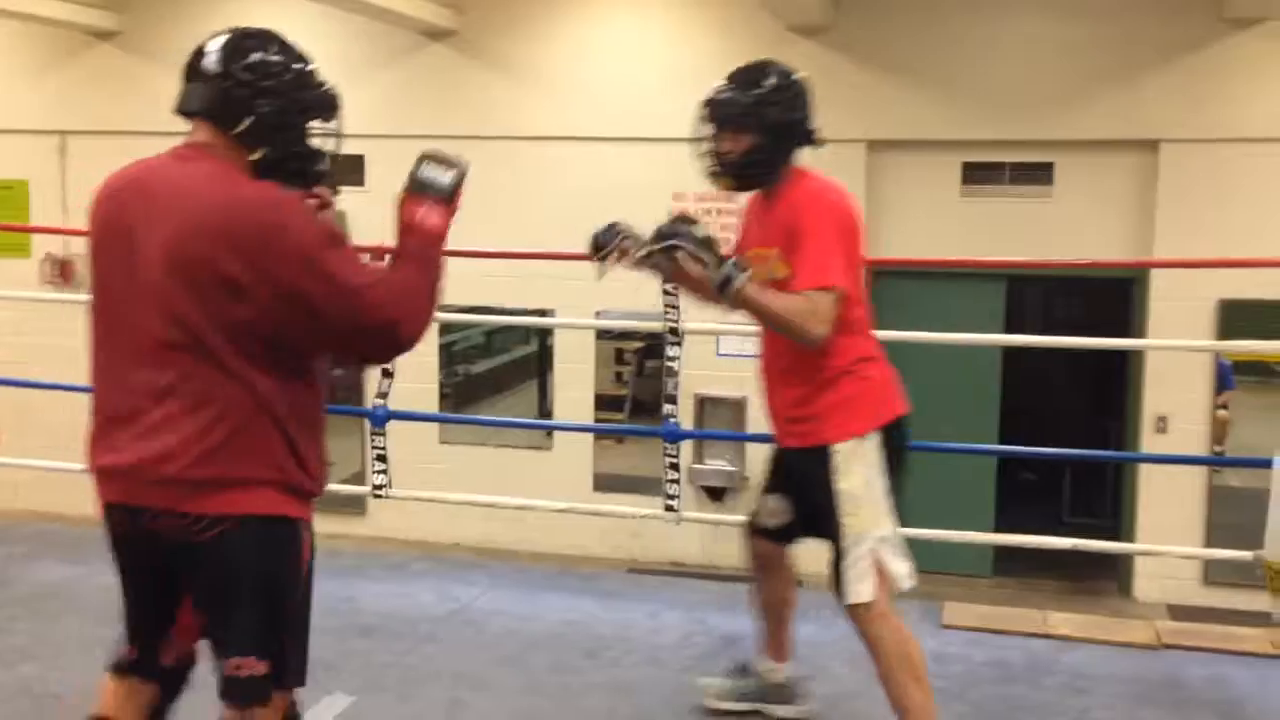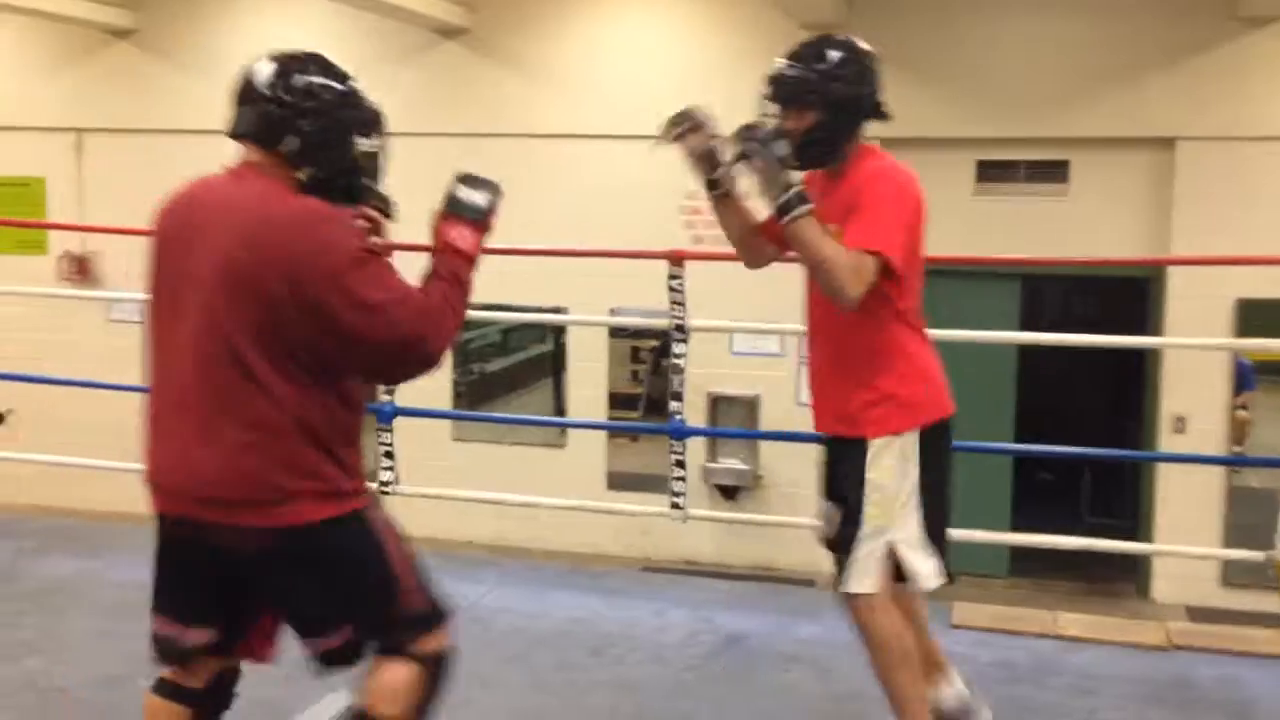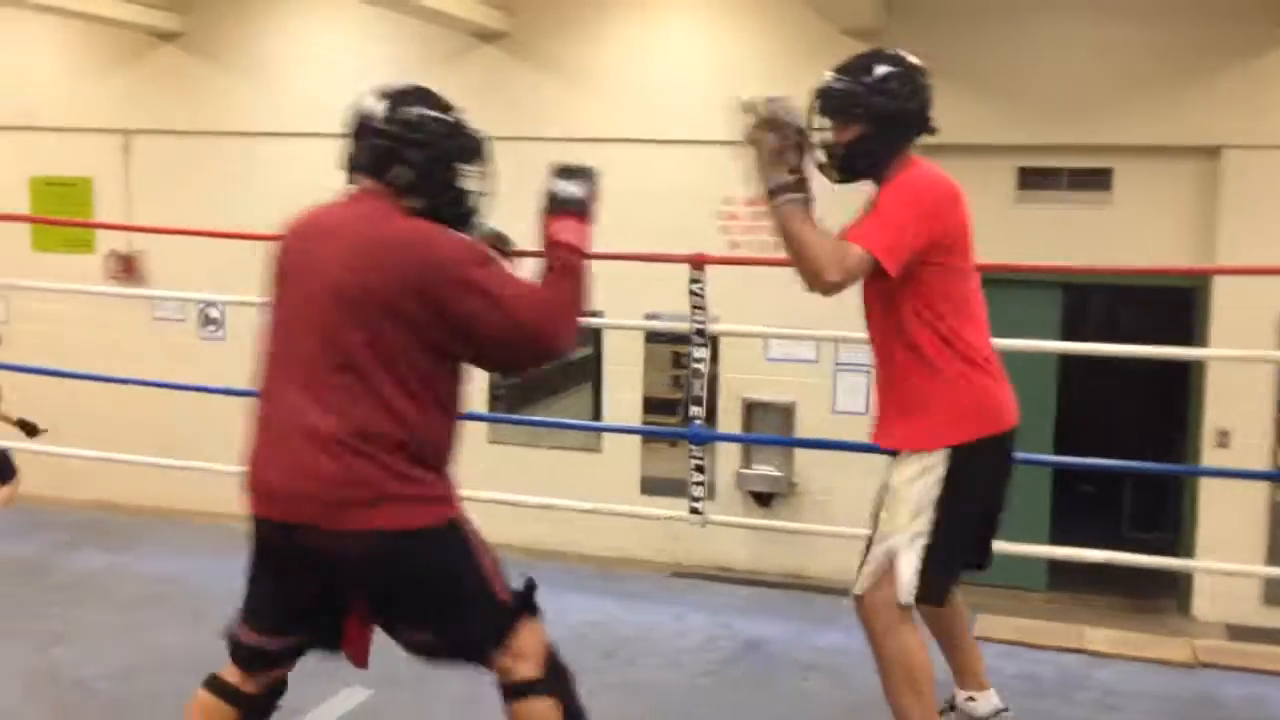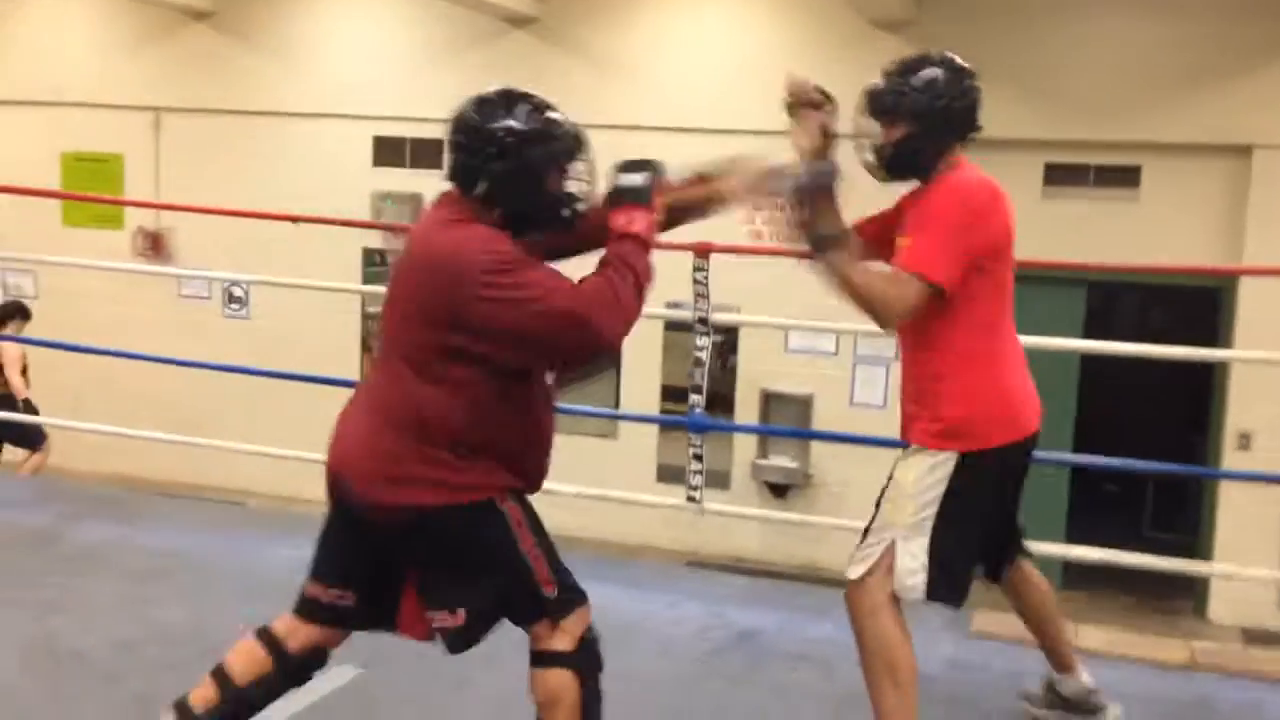
dt=0.2s
person 1, frame 1
left shoulder: (819, 204)
right shoulder: (761, 205)
left elbow: (813, 324)
right elbow: (722, 294)
left wrist: (725, 269)
right wrist: (655, 256)
left hip: (851, 422)
right hip: (801, 422)
left knee: (866, 595)
right knee: (767, 542)
person 1, frame 2
left shoulder: (883, 181)
right shoulder: (823, 182)
left elbow: (850, 285)
right elbow: (758, 251)
left wrist: (785, 194)
right wrist: (715, 171)
left hip: (895, 414)
right hip: (852, 413)
left knee: (870, 588)
right knee: (861, 564)
person 1, frame 3
left shoulder: (921, 191)
right shoulder: (898, 192)
left elbow: (829, 274)
right elbow: (824, 268)
left wrist: (784, 185)
right wrist: (784, 172)
left hip: (949, 426)
right hip: (941, 421)
left knee: (883, 598)
right knee: (922, 577)
person 1, frame 4
left shoulder: (962, 196)
right shoulder: (926, 202)
left elbow: (895, 307)
right elbow: (857, 244)
left wrist: (820, 241)
right wrist: (815, 158)
left hip: (965, 428)
right hip: (991, 422)
left knee: (869, 589)
right knee: (1002, 561)
person 2, frame 1
left shoulder: (120, 193)
right shoulder: (264, 214)
right elbow: (385, 325)
right wrist: (427, 218)
left hip: (134, 487)
right hip: (239, 499)
left knee: (151, 661)
person 2, frame 2
left shoulder: (183, 210)
right shoulder: (311, 231)
right elbow: (411, 343)
right wrist: (460, 238)
left hip: (190, 493)
right hip: (295, 503)
left knee: (196, 665)
right knee: (421, 644)
person 2, frame 3
left shoulder: (307, 233)
right shoulder: (426, 253)
right elbow: (540, 334)
right wrist: (568, 233)
left hip: (285, 494)
right hip: (388, 510)
left knee: (255, 665)
right knee: (521, 645)
person 2, frame 4
left shoulder: (472, 221)
right shoulder: (471, 258)
left elbow: (578, 225)
right elbow: (591, 326)
left wrist: (693, 194)
right wrist: (636, 223)
left hip: (369, 470)
right hip: (446, 487)
left knee: (318, 620)
right knee: (563, 626)
